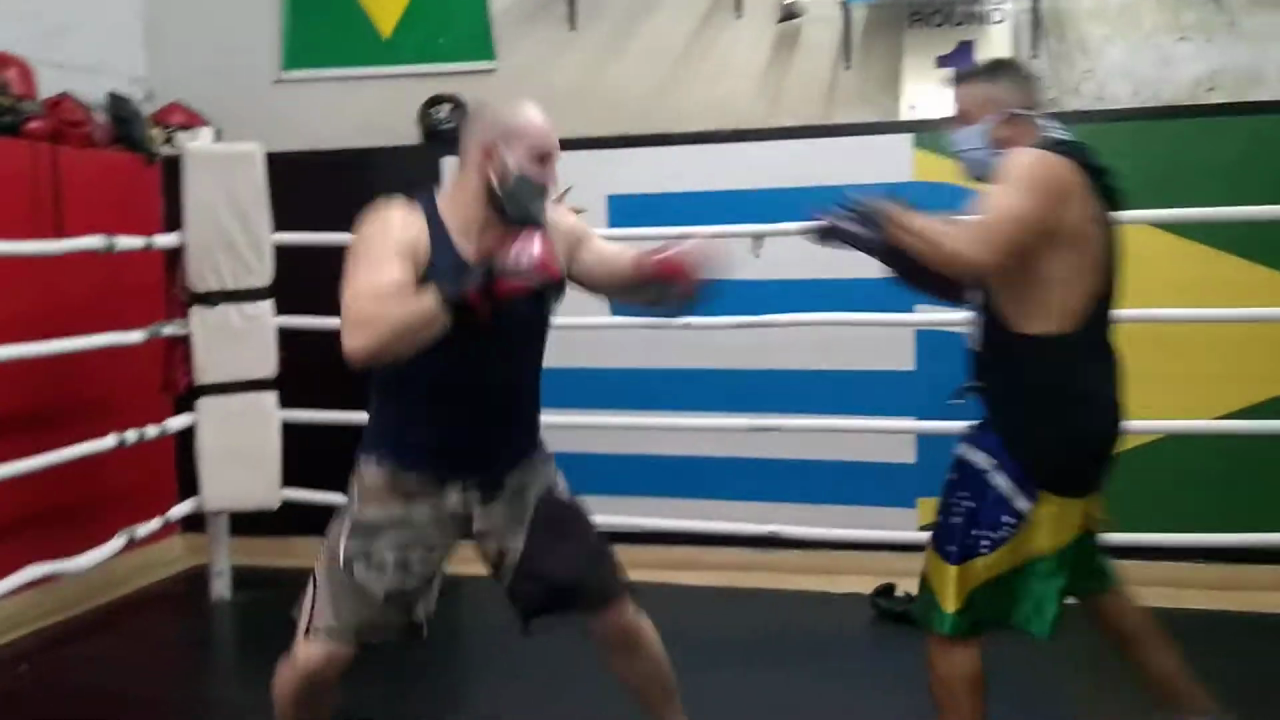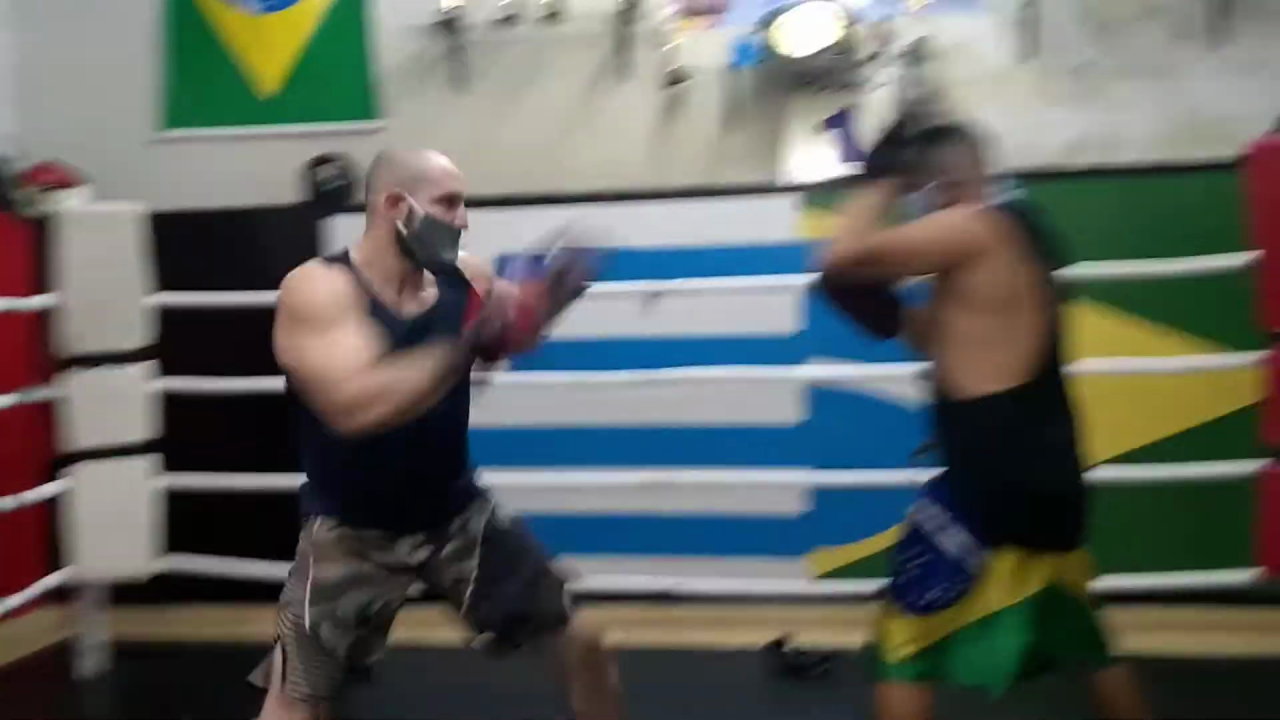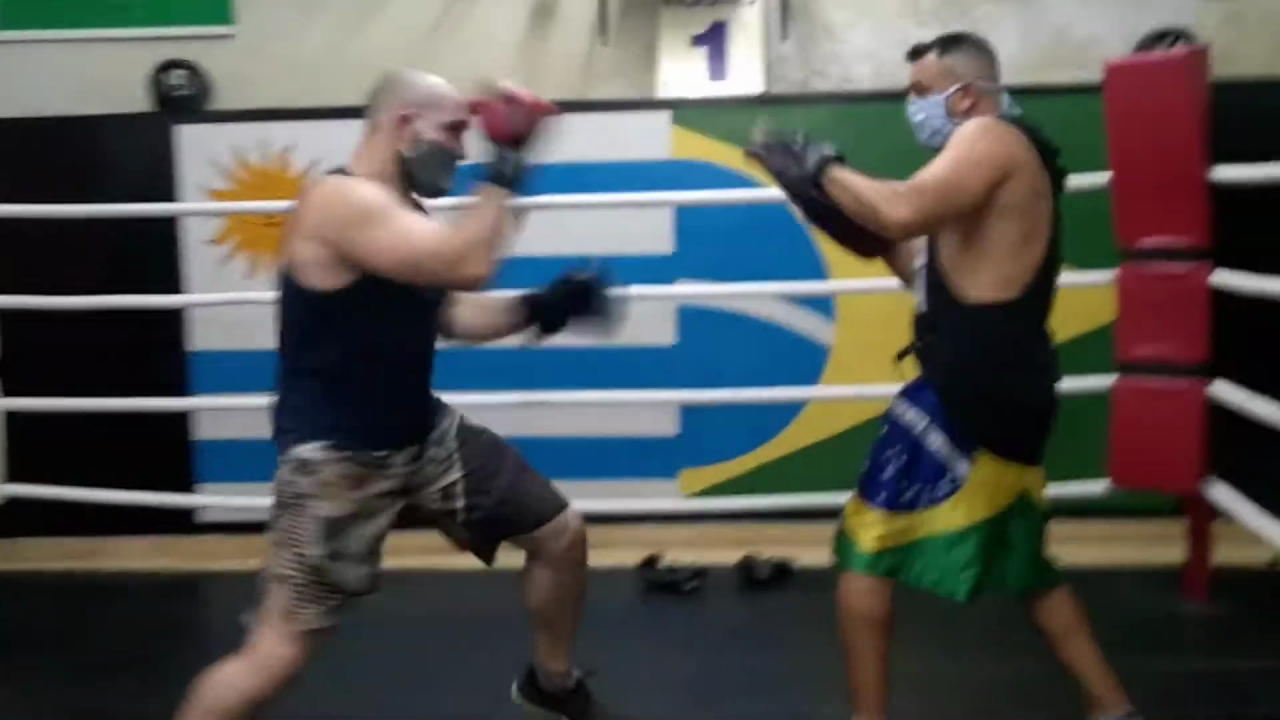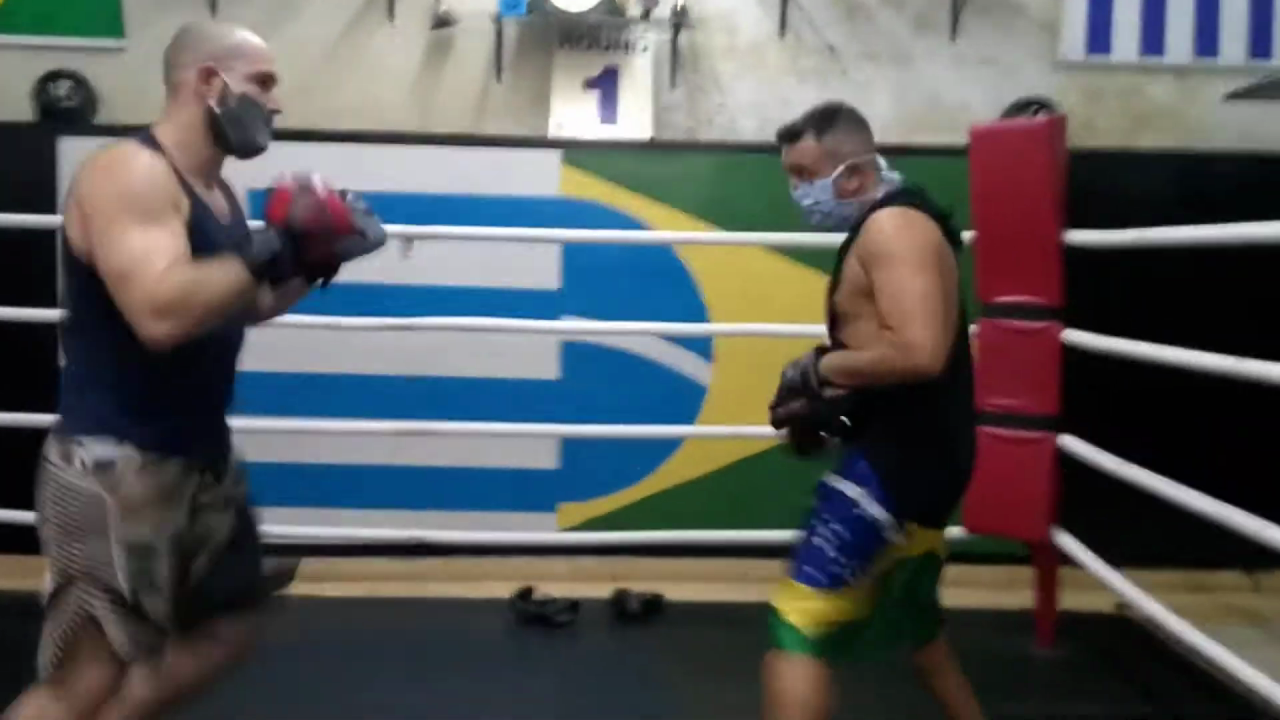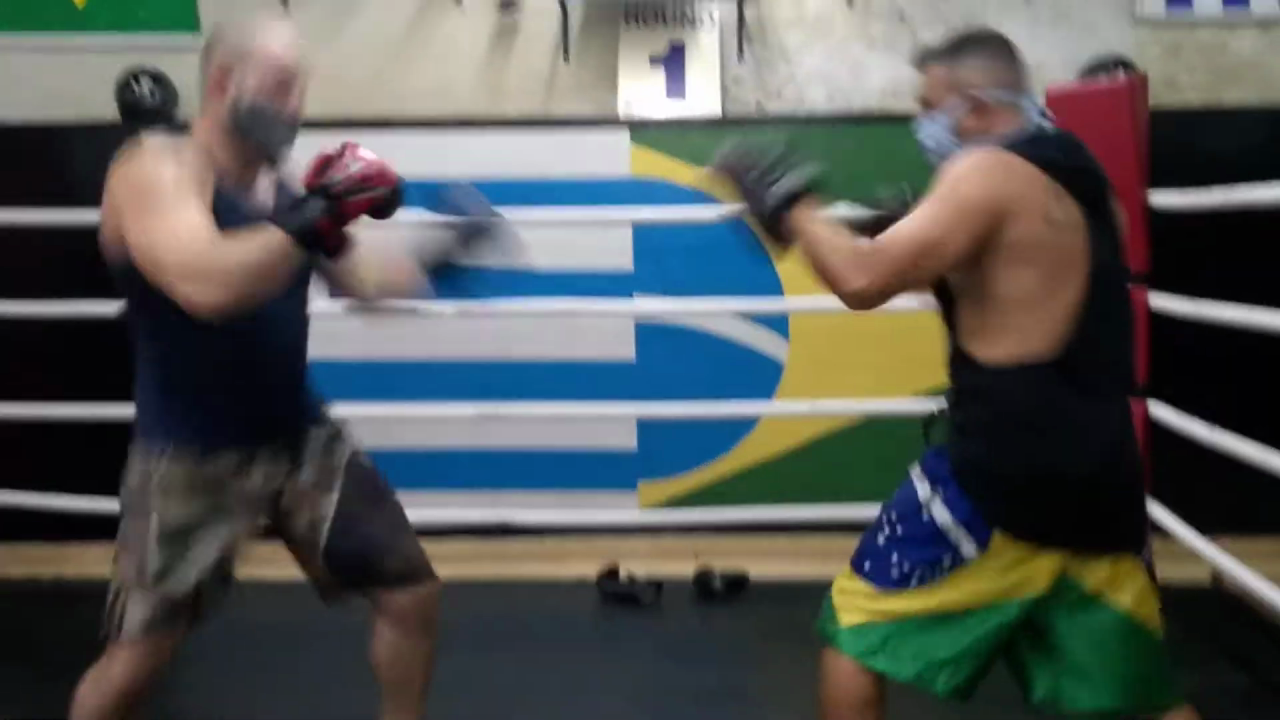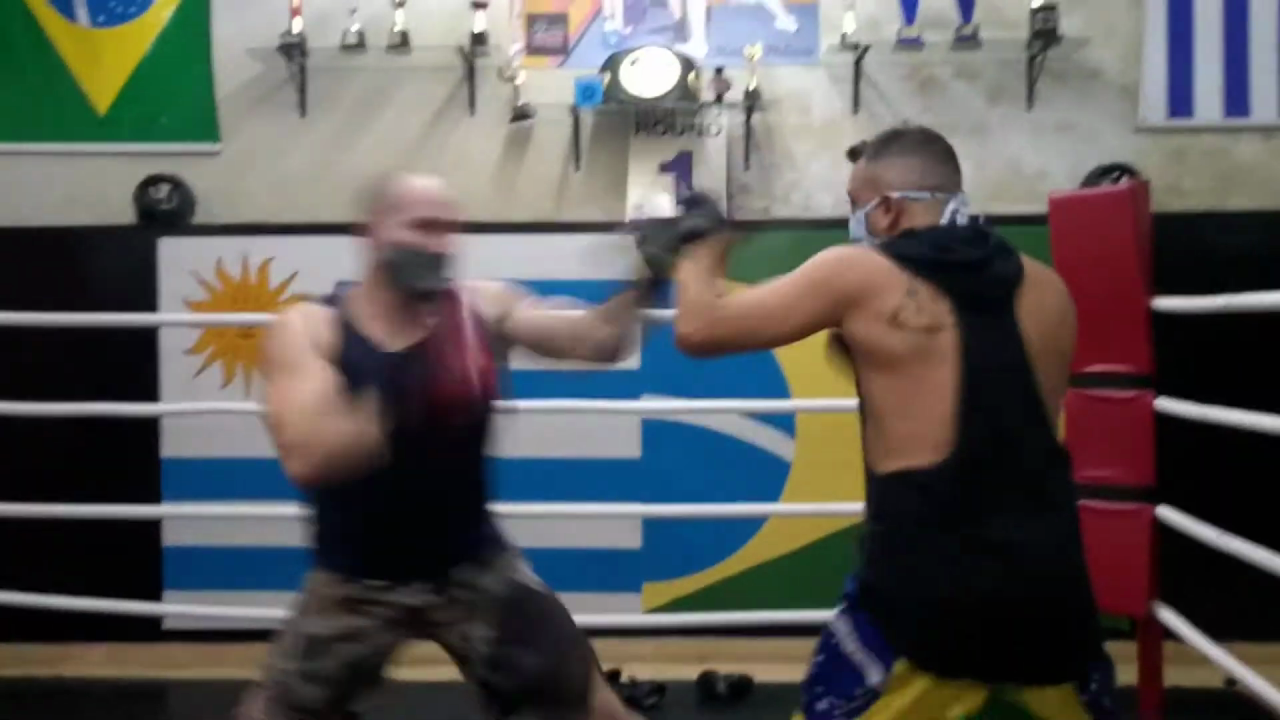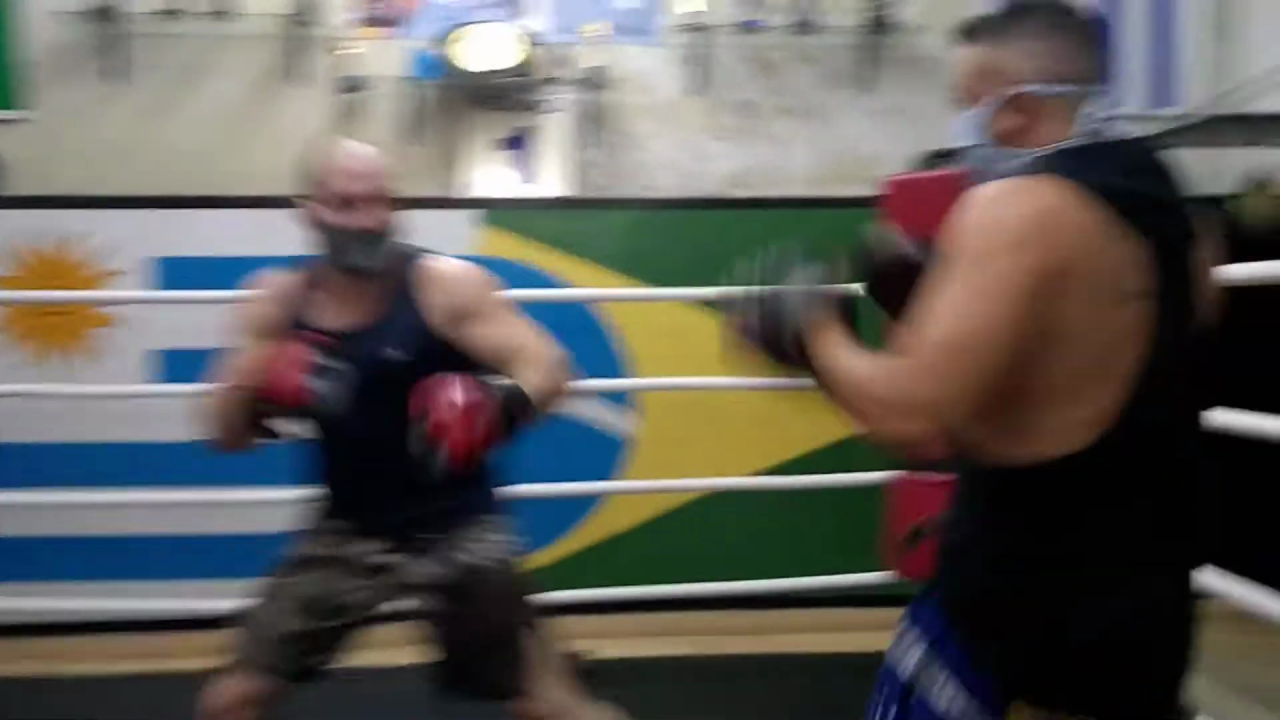
dt=0.7s
person 1, frame 1
left shoulder: (1036, 168)
right shoulder: (1060, 176)
left elbow: (976, 253)
left wrist: (893, 220)
right wrist: (923, 247)
left hip: (1034, 422)
right hip: (1073, 414)
left knee: (947, 609)
right knee: (1086, 578)
person 1, frame 2
left shoulder: (971, 233)
right shoulder: (1003, 238)
left elbow: (842, 256)
left wrist: (883, 180)
right wrist: (887, 312)
left hip: (991, 481)
right hip: (1043, 475)
left knee: (903, 648)
right knee: (1081, 645)
person 1, frame 3
left shoulder: (988, 139)
right shoulder: (1008, 157)
left elbow: (902, 211)
right elbow: (938, 264)
left wrist: (820, 165)
right wrist: (870, 236)
left hip: (969, 393)
right hip: (1013, 394)
left knee: (866, 552)
right knee: (1022, 569)
person 1, frame 4
left shoulder: (894, 227)
right shoulder: (880, 231)
left elbow: (919, 354)
left wrist: (818, 370)
right wrist: (827, 405)
left hip: (899, 460)
right hip: (919, 456)
left knee: (796, 628)
right knee: (907, 614)
person 1, frame 5
left shoulder: (994, 174)
right shoulder: (1079, 182)
left elbow: (863, 280)
left wrist: (788, 199)
left hip: (999, 468)
right hip: (1100, 474)
left knee: (855, 635)
person 1, frame 6
left shoulder: (858, 273)
right shoulder: (1044, 288)
left elbow: (698, 329)
left wrist: (700, 239)
left hip: (921, 595)
right hip: (1047, 589)
person 1, frame 7
left shoulder: (1012, 206)
right shoulder: (1177, 224)
left elbow: (917, 410)
left wrist: (812, 329)
right wrist: (942, 302)
left hip: (1018, 605)
person 2, frame 1
left shoulder: (548, 226)
right shoulder: (397, 228)
left elbow: (629, 277)
right elbow: (365, 339)
left wrist: (667, 275)
right wrist: (473, 289)
left hip: (513, 473)
right hip: (403, 477)
left knee: (617, 621)
right knee: (319, 656)
person 2, frame 2
left shoulder: (457, 275)
right shoulder: (316, 291)
right elbow: (358, 405)
left wrist: (553, 292)
right wrist: (464, 346)
left hip: (456, 515)
right hip: (351, 533)
left knee: (579, 643)
person 2, frame 3
left shoulder: (405, 210)
right shoulder: (344, 204)
left elbow: (450, 317)
right elbow: (462, 263)
left wrist: (543, 307)
right wrist: (506, 165)
left hip: (421, 431)
right hip: (333, 455)
left knee: (561, 538)
right knee: (278, 652)
person 2, frame 4
left shoulder: (216, 190)
right shoulder: (128, 175)
left elbow: (246, 305)
right elbow: (162, 314)
left wrist: (317, 261)
right wrist: (270, 249)
left hip: (197, 461)
right hip: (117, 467)
left knee: (228, 631)
person 2, frame 5
left shoulder: (279, 181)
right shoulder: (153, 173)
left elbow: (359, 276)
right elbow: (204, 287)
left wrist: (440, 255)
right wrist: (312, 216)
left hip: (300, 440)
right hip: (191, 459)
left knee: (411, 595)
right knee: (137, 656)
person 2, frame 6
left shoulder: (478, 305)
right shoulder: (306, 329)
left elbow: (595, 339)
right elbow: (307, 456)
left wrist: (639, 292)
right wrist: (411, 404)
left hip: (473, 566)
right hip: (356, 585)
person 2, frame 7
left shoulder: (447, 285)
right shoulder: (277, 300)
left elbow: (547, 370)
right elbow: (226, 428)
left wrist: (506, 408)
right wrist: (254, 396)
left hip: (456, 530)
right hip: (349, 533)
